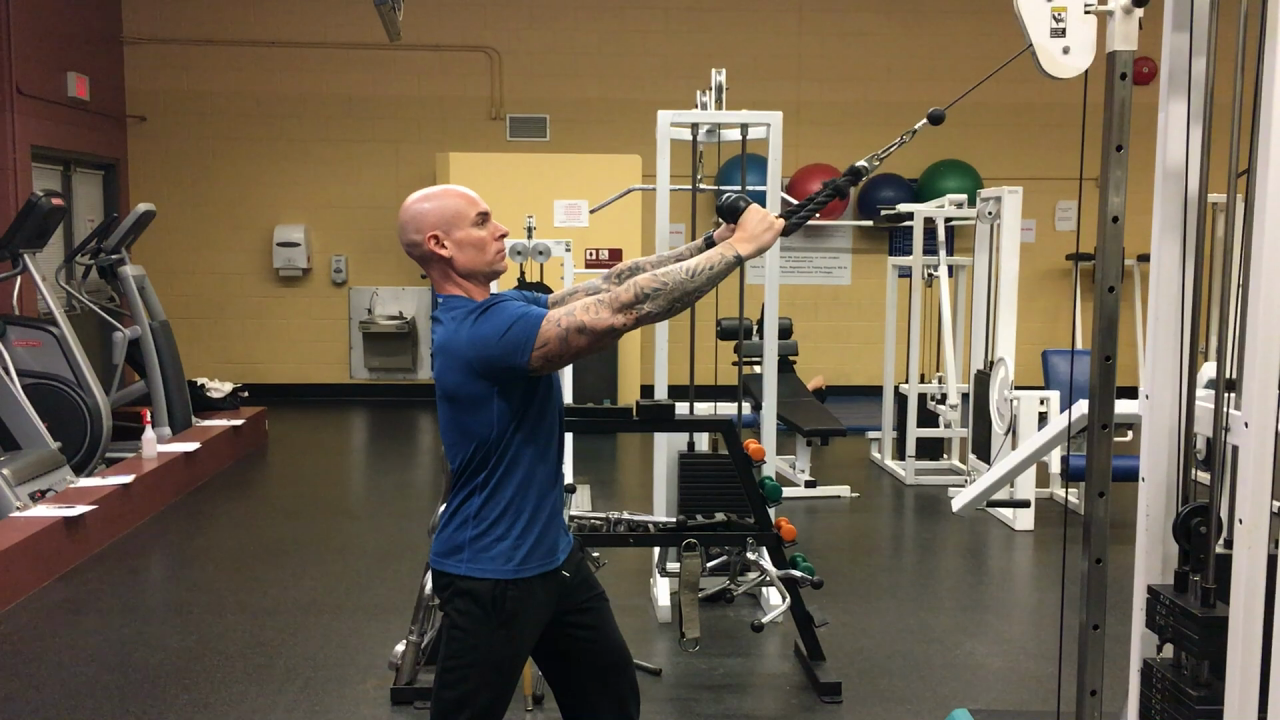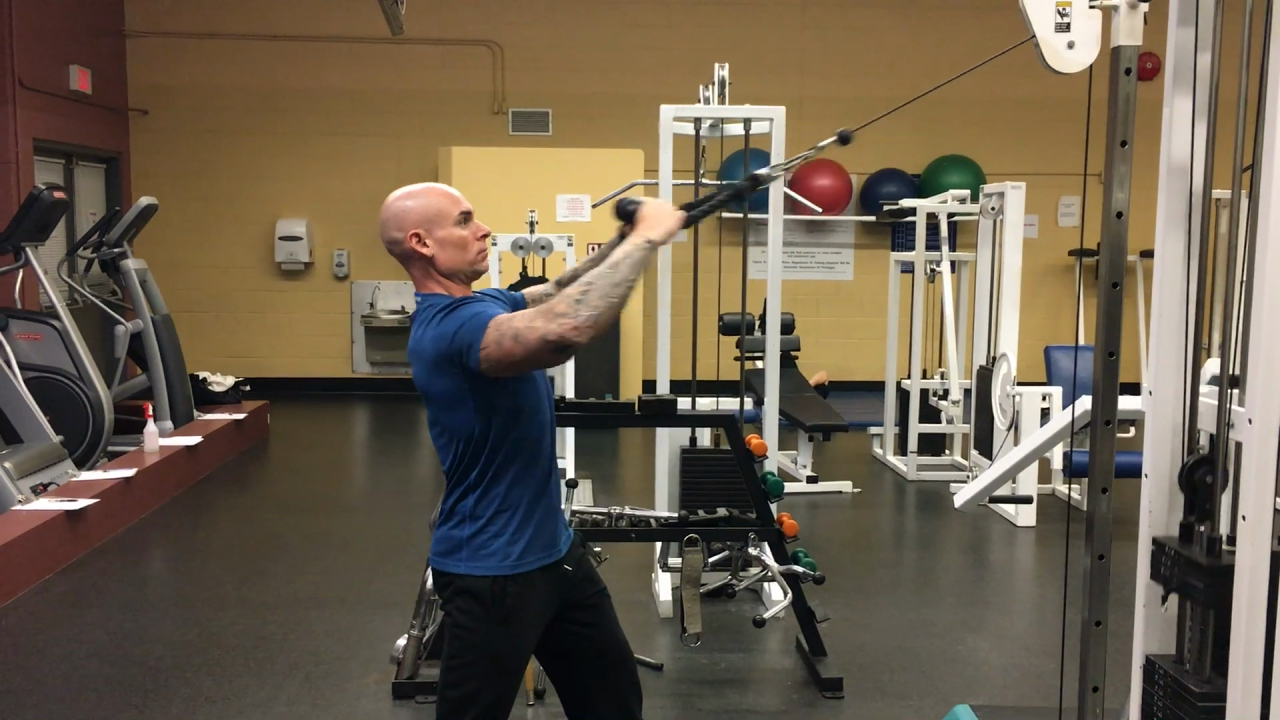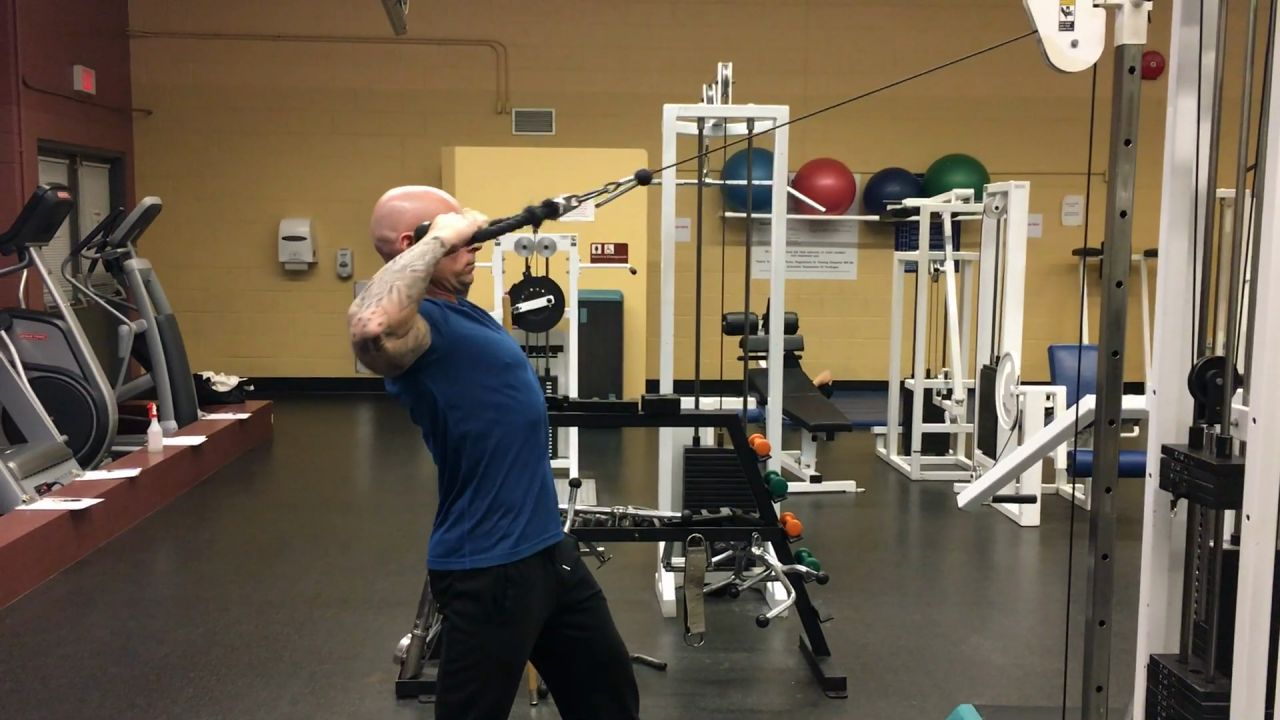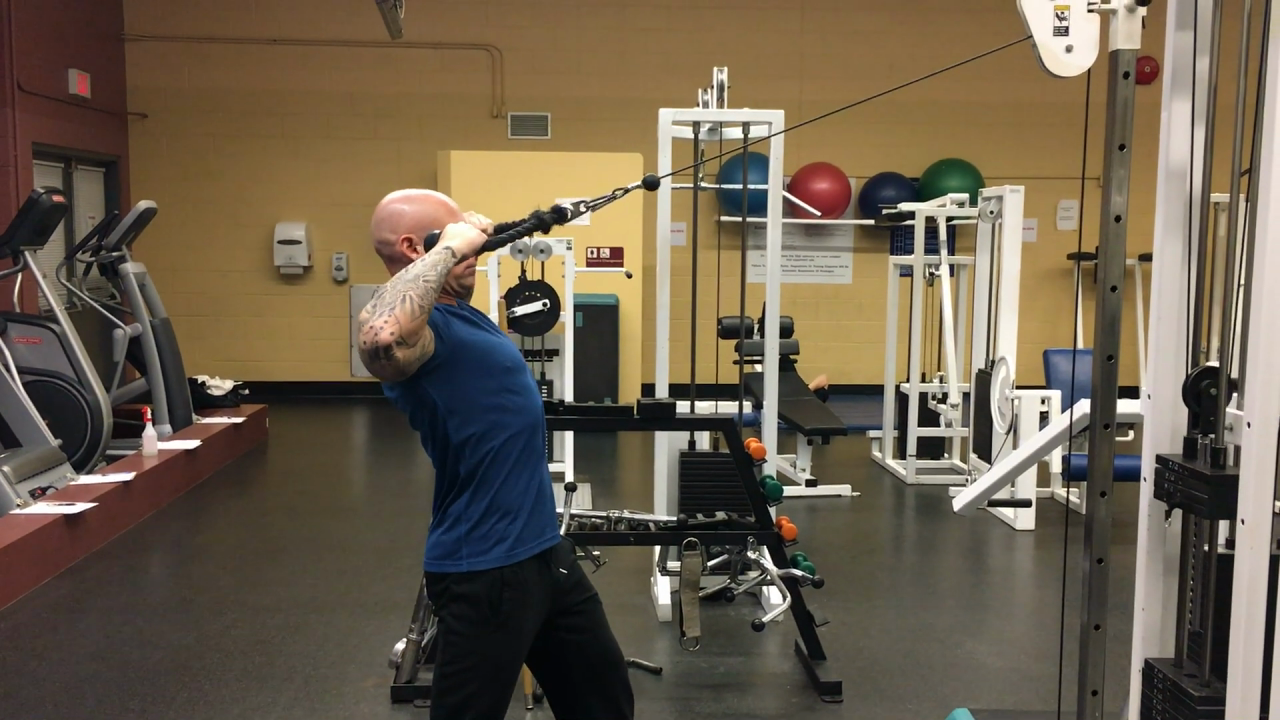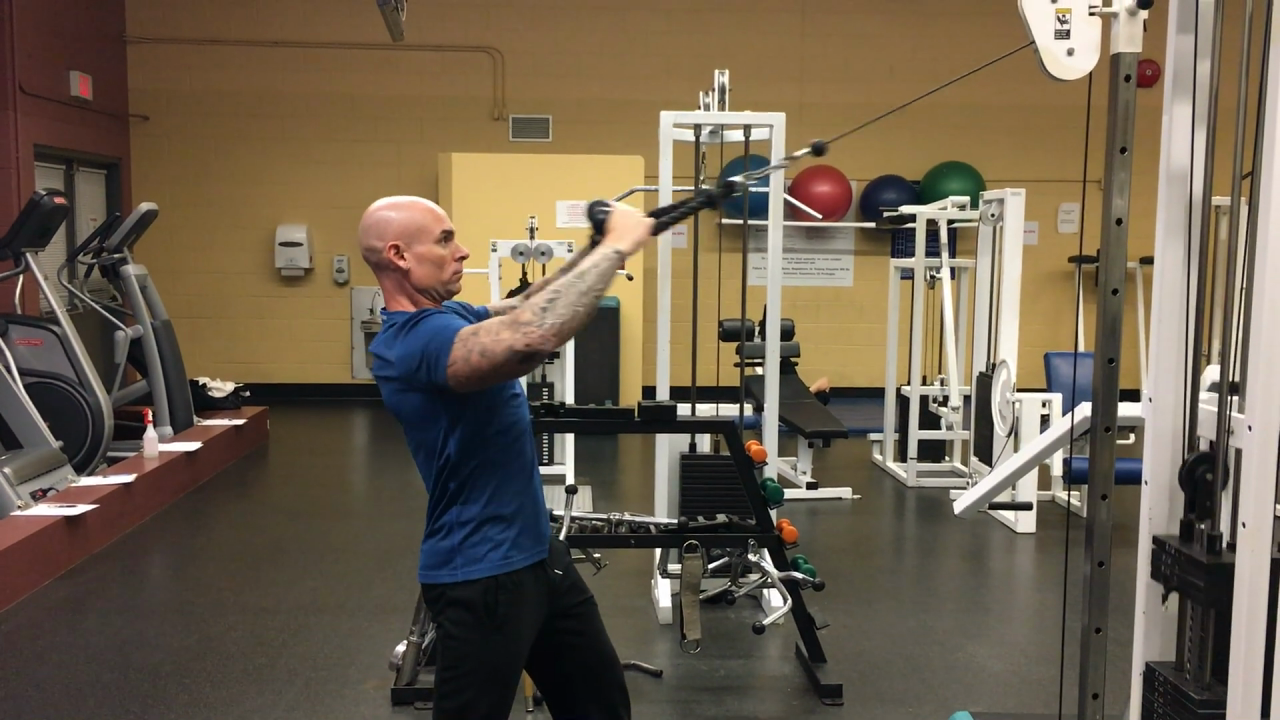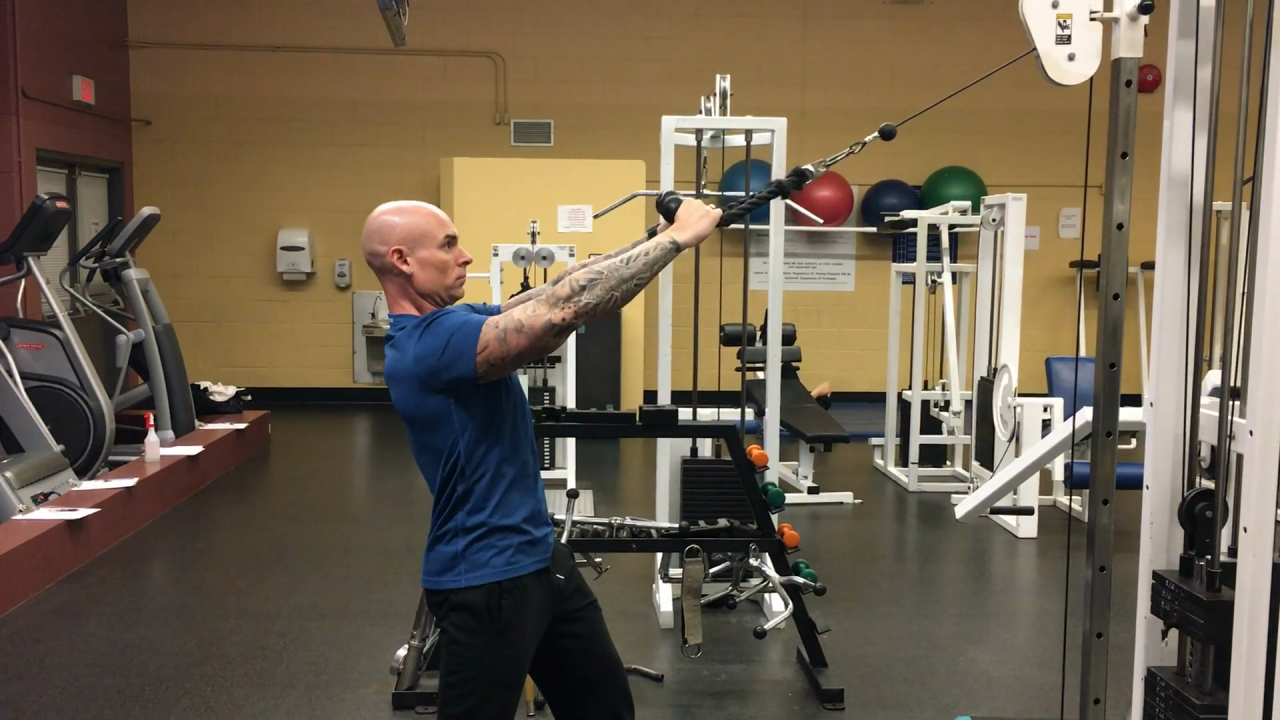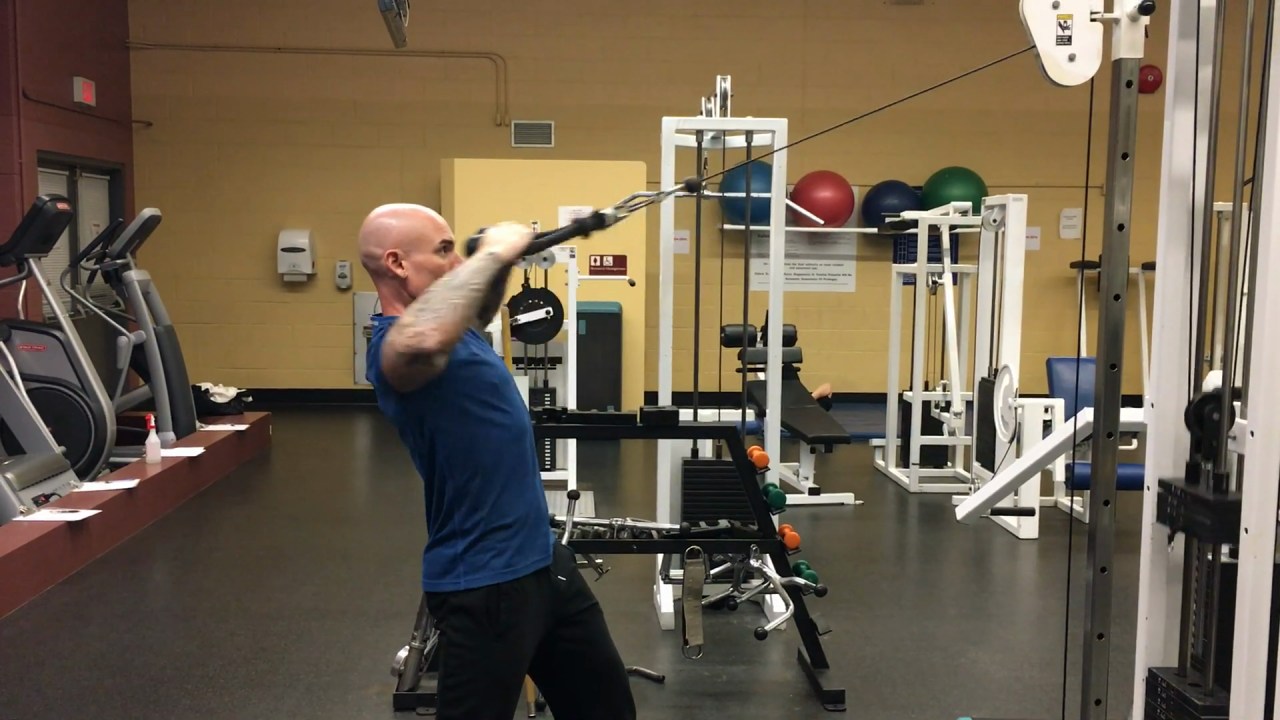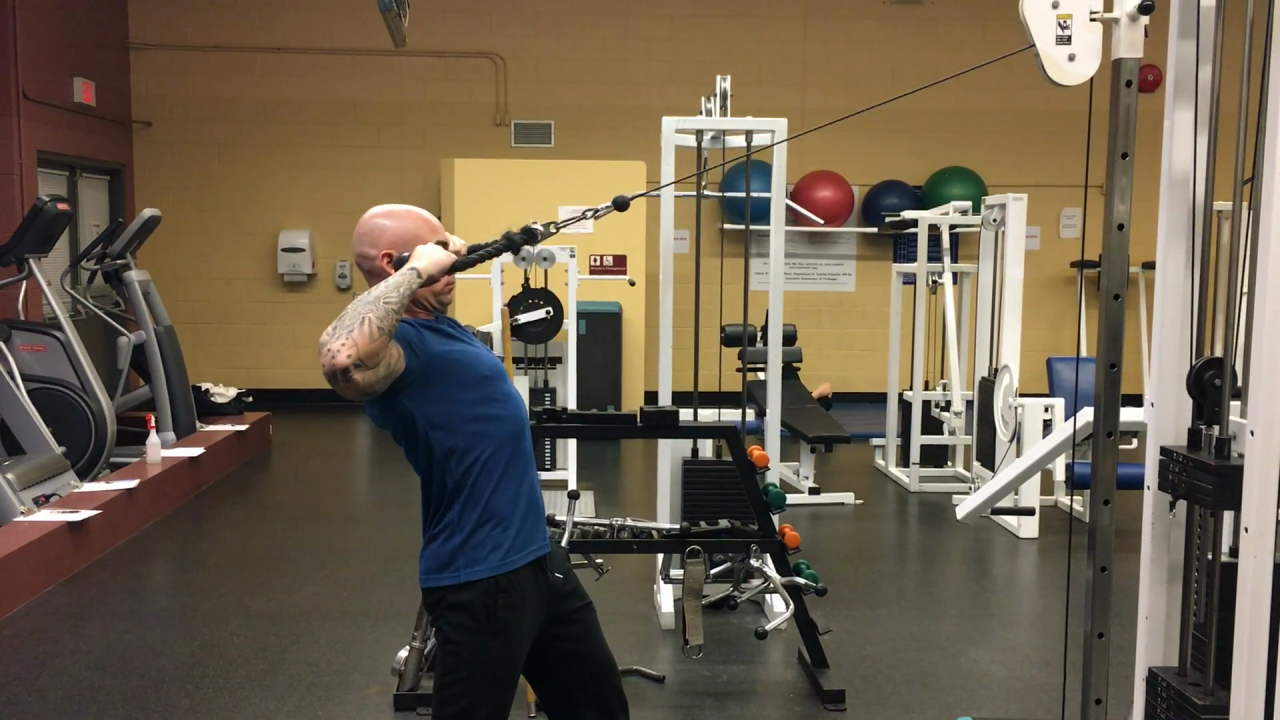
dt=0.5s
person 1, frame 1
left shoulder: (490, 310)
right shoulder: (481, 330)
left elbow: (605, 287)
right elbow: (620, 311)
left wrist: (711, 242)
right wrist: (738, 249)
left hip: (550, 554)
right hip: (491, 574)
person 1, frame 2
left shoulder: (483, 304)
right shoulder: (450, 328)
left elbow: (560, 294)
right elbow: (570, 327)
left wrist: (630, 238)
right wrist: (644, 237)
left hip: (550, 547)
right hip: (492, 569)
person 1, frame 3
left shoulder: (450, 310)
right shoulder: (413, 324)
right elbow: (369, 325)
left wrist: (466, 238)
right wrist: (442, 236)
left hip: (547, 546)
right hip: (488, 566)
person 1, frame 4
left shoulder: (444, 313)
right shoulder: (410, 330)
right elbow: (380, 335)
left wrist: (470, 245)
right wrist: (453, 247)
left hip: (542, 548)
right hip: (485, 568)
person 1, frame 5
left shoulder: (446, 319)
right shoulder: (415, 342)
left elbow: (524, 312)
right elbow: (534, 337)
left wrist: (603, 247)
right wrist: (617, 245)
left hip: (536, 552)
right hip: (481, 575)
person 1, frame 6
left shoulder: (449, 322)
right shoulder: (428, 346)
left elbow: (549, 297)
right elbow: (563, 311)
left wrist: (656, 237)
right wrist: (676, 238)
left hip: (536, 556)
right hip: (485, 580)
person 1, frame 7
left shoulder: (439, 324)
right shoulder: (400, 344)
left elbow: (475, 311)
right elbow: (424, 340)
left wrist: (498, 257)
right wrist: (492, 252)
left hip: (540, 557)
right hip: (484, 581)
person 1, frame 8
left shoulder: (432, 326)
right shoulder: (391, 345)
right elbow: (340, 359)
left wrist: (447, 258)
right wrist: (417, 271)
left hip: (535, 555)
right hip: (481, 577)
